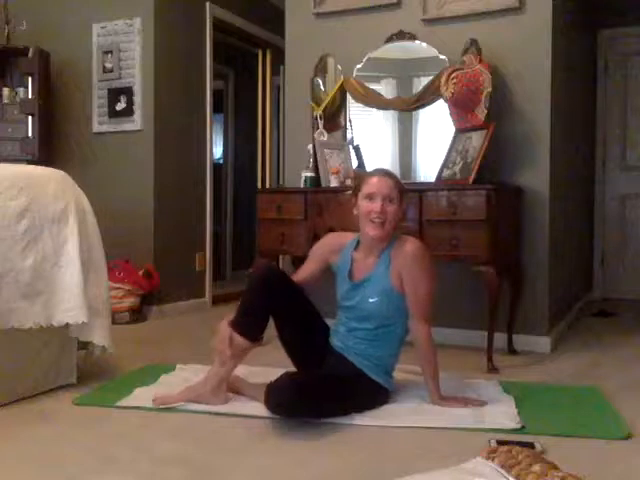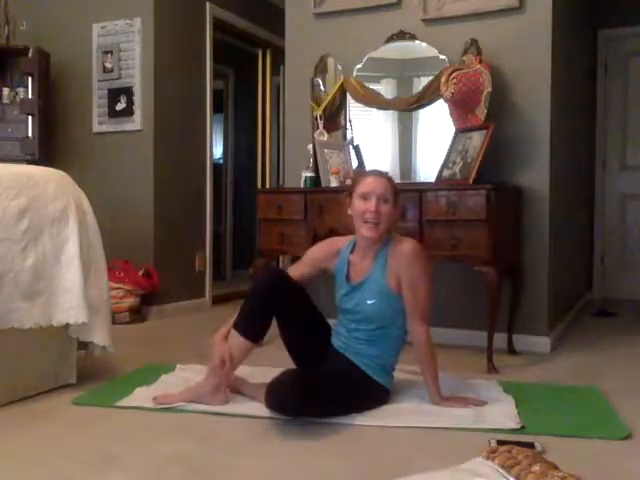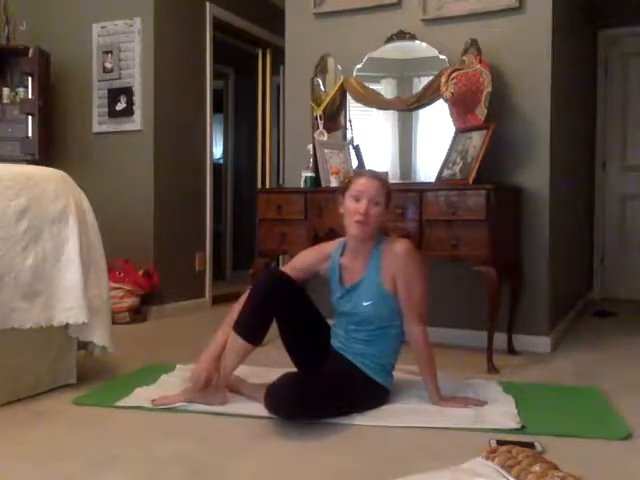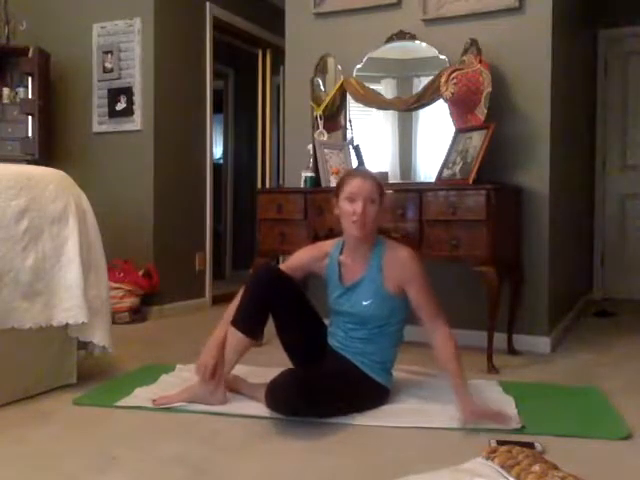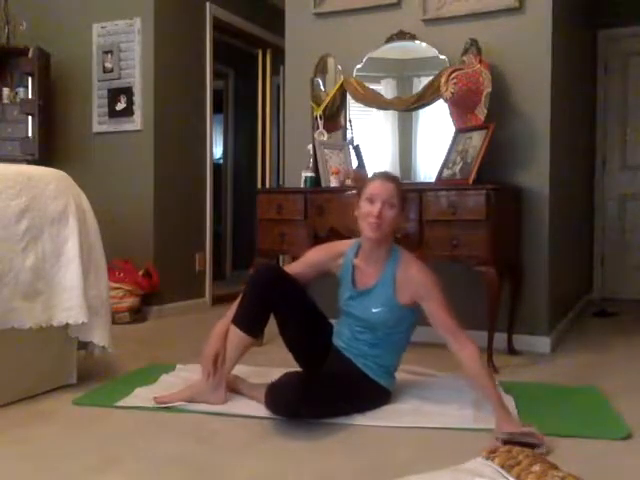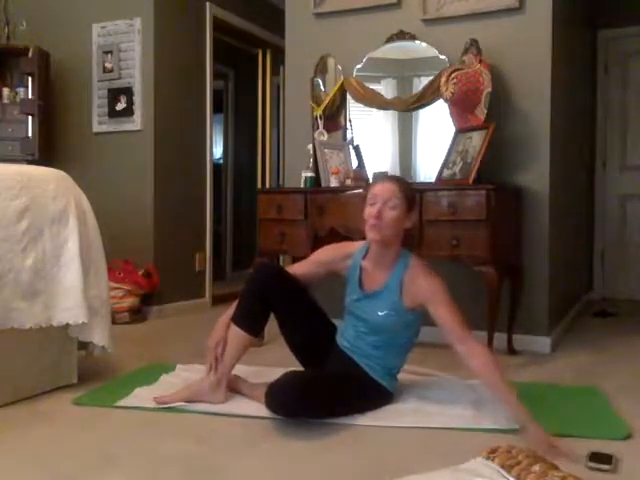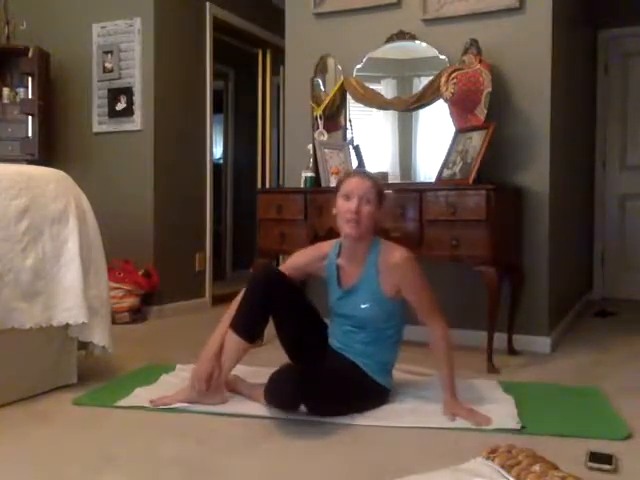
dt=0.7s
person 1, frame 1
left shoulder: (410, 253)
right shoulder: (335, 245)
left elbow: (420, 327)
right elbow: (292, 285)
left wrist: (437, 396)
right wrist: (231, 321)
left hip: (364, 380)
right hip: (328, 351)
left knee: (287, 394)
right knee: (267, 277)
left ankle: (235, 385)
right ankle: (213, 384)
person 1, frame 2
left shoulder: (406, 253)
right shoulder: (333, 250)
left elbow: (419, 328)
right elbow: (273, 290)
left wrist: (437, 396)
right wrist: (224, 333)
left hip: (366, 380)
right hip: (329, 352)
left knee: (288, 392)
right knee: (270, 279)
left ankle: (236, 385)
right ankle: (214, 383)
person 1, frame 3
left shoulder: (399, 254)
right shoulder: (325, 255)
left elbow: (416, 328)
right elbow: (254, 294)
left wrist: (436, 396)
right wrist: (212, 353)
left hip: (366, 380)
right hip: (329, 353)
left knee: (288, 396)
right knee: (271, 283)
left ankle: (234, 384)
right ankle: (214, 383)
person 1, frame 4
left shoulder: (399, 259)
right shoulder: (322, 255)
left elbow: (438, 328)
right elbow: (252, 291)
left wrist: (464, 398)
right wrist: (216, 341)
left hip: (365, 379)
right hip: (325, 351)
left knee: (288, 391)
right knee: (266, 276)
left ankle: (233, 385)
right ankle: (212, 382)
person 1, frame 5
left shoulder: (412, 275)
right shoulder: (336, 255)
left elbow: (459, 342)
right elbow: (271, 282)
left wrist: (502, 415)
right wrist: (220, 327)
left hip: (364, 382)
right hip: (329, 350)
left knee: (288, 395)
right knee: (266, 277)
left ankle: (234, 385)
right ankle: (213, 383)
person 1, frame 6
left shoulder: (420, 281)
right shoulder: (345, 255)
left elbow: (469, 347)
right elbow: (276, 283)
left wrist: (527, 423)
right wrist: (227, 318)
left hip: (367, 381)
right hip: (332, 350)
left knee: (288, 395)
right knee: (266, 275)
left ankle: (239, 385)
right ankle: (216, 381)
person 1, frame 7
left shoulder: (395, 262)
right shoulder: (321, 256)
left elbow: (436, 325)
right elbow: (251, 294)
left wrist: (450, 396)
right wrist: (212, 351)
left hip: (364, 380)
right hip: (327, 352)
left knee: (285, 387)
right knee: (266, 279)
left ankle: (233, 385)
right ankle: (211, 384)
